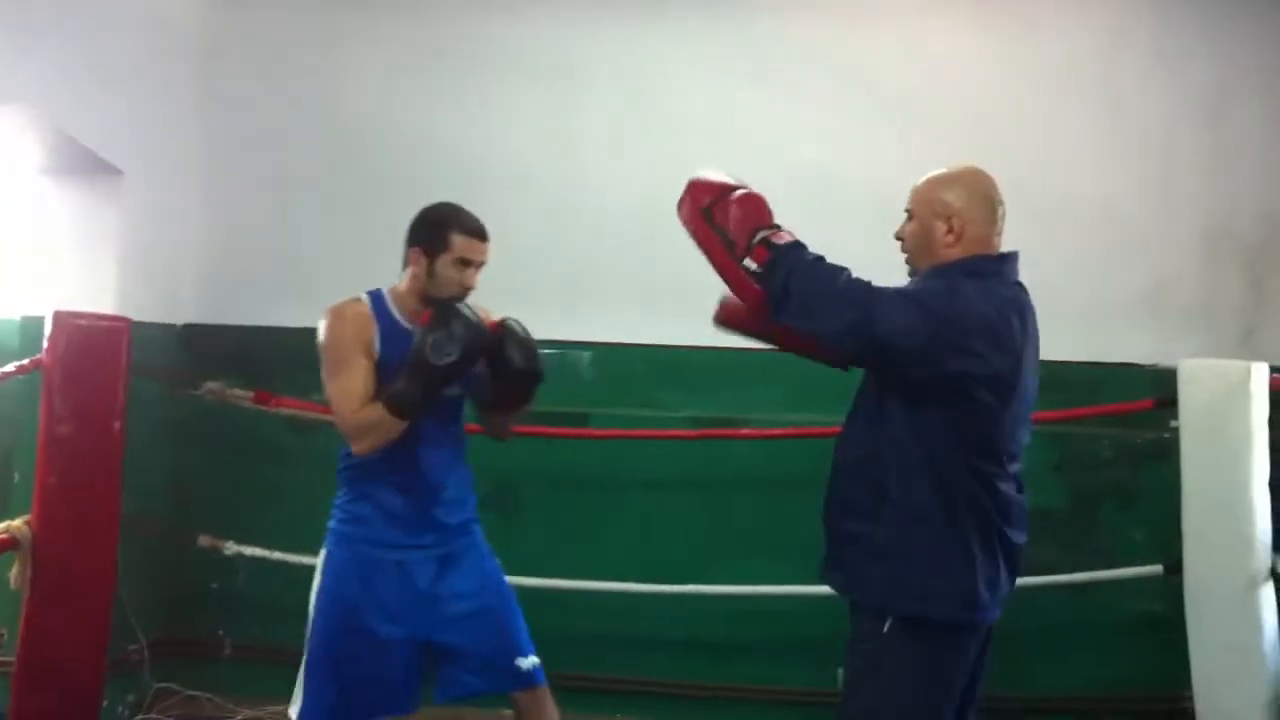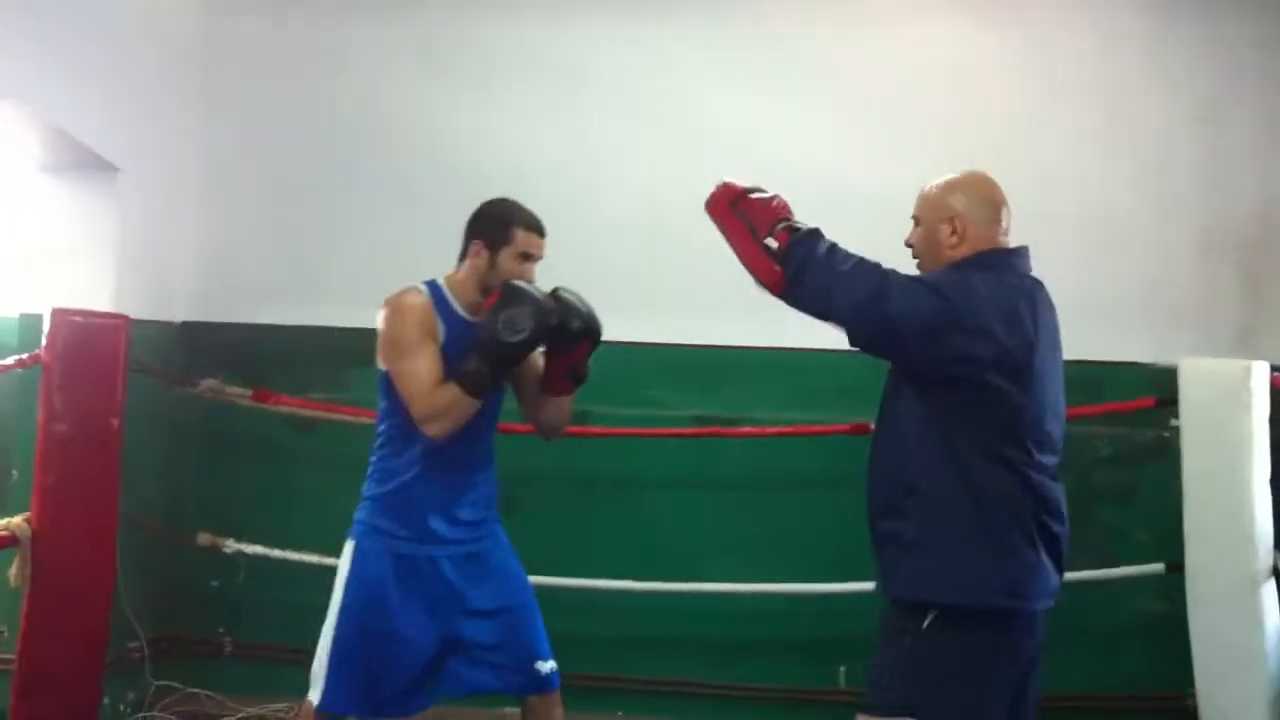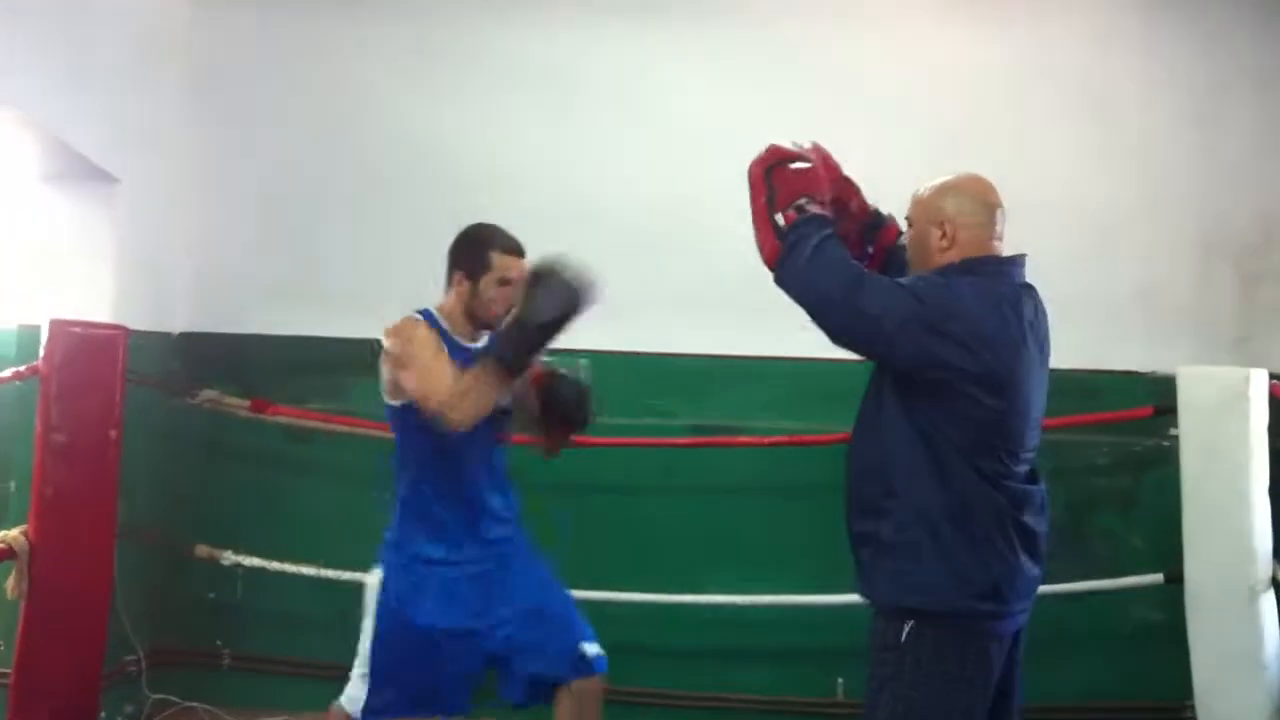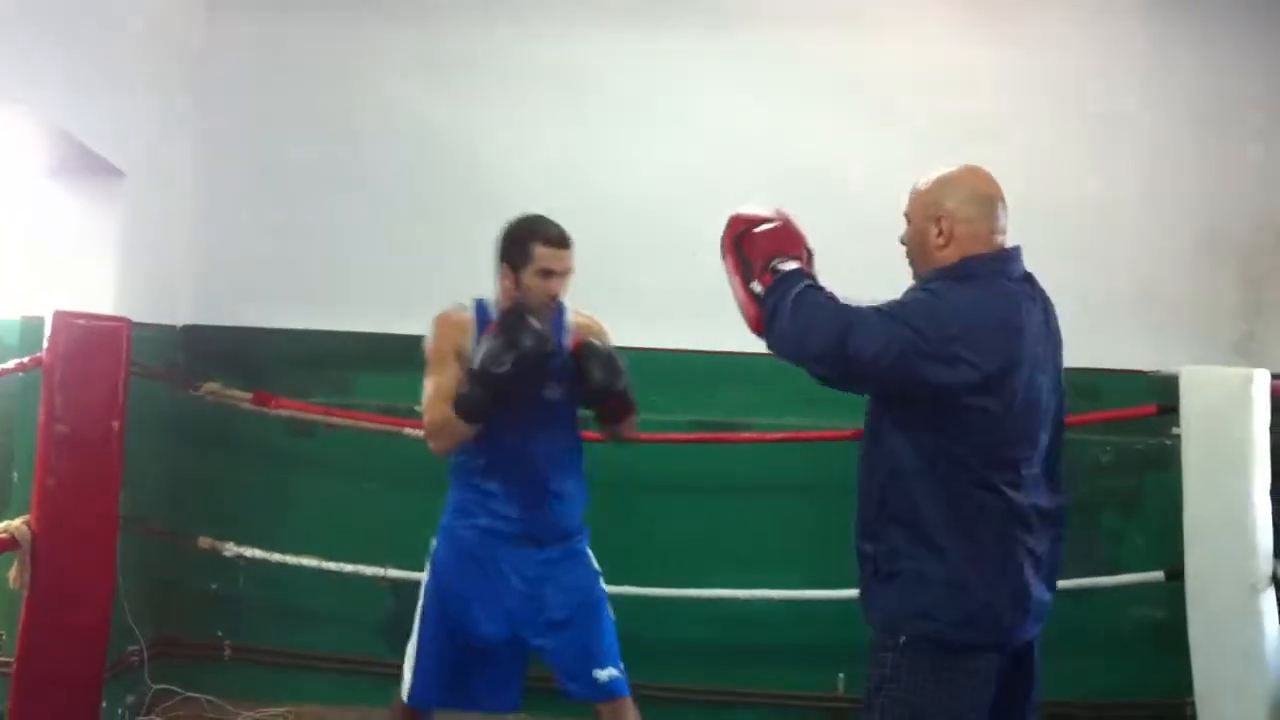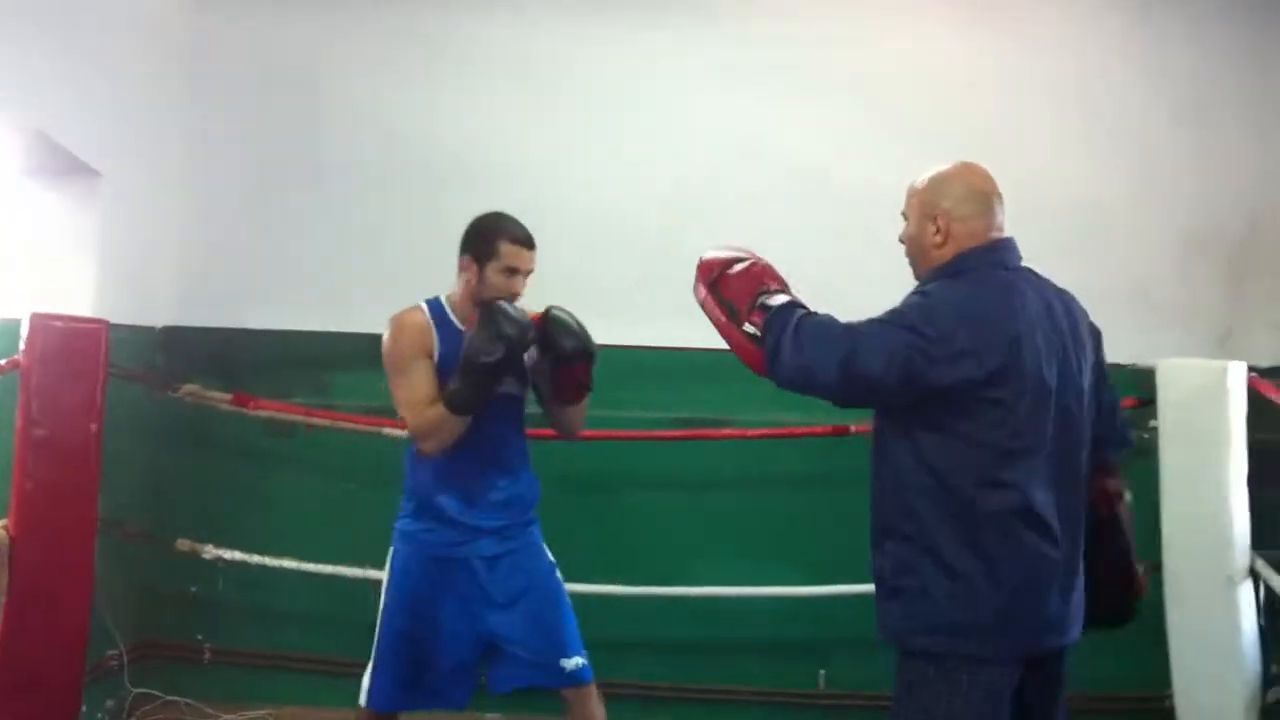
dt=0.4s
person 1, frame 1
left shoulder: (960, 313)
right shoulder: (988, 302)
left elbow: (854, 317)
right elbow: (878, 326)
left wrist: (761, 240)
left hip: (919, 577)
right hip: (957, 569)
person 1, frame 2
left shoulder: (968, 305)
right shoulder: (1015, 298)
left elbow: (861, 298)
right elbow: (896, 311)
left wrist: (781, 234)
left hip: (959, 577)
right hip: (1006, 568)
person 1, frame 3
left shoulder: (955, 311)
right shoulder: (1009, 301)
left elbow: (842, 296)
right elbow: (904, 280)
left wrist: (800, 216)
right wrist: (855, 219)
left hip: (940, 586)
right hip: (991, 576)
person 1, frame 4
left shoulder: (954, 317)
right shoulder: (1020, 298)
left elbow: (834, 342)
left wrist: (779, 272)
left hip: (942, 598)
right hip: (1010, 585)
person 1, frame 5
left shoulder: (953, 313)
right shoulder: (1062, 310)
left elbow: (845, 362)
right elbow: (1105, 442)
left wrist: (765, 306)
left hip: (964, 601)
right hip: (1044, 590)
person 2, frame 1
left shoulder: (473, 326)
right shoulder: (352, 322)
left elbow: (497, 424)
right elbow: (360, 435)
left wrist: (513, 383)
right wrist: (423, 376)
left hip: (452, 543)
right hip: (365, 546)
person 2, frame 2
left shoulder: (511, 317)
right shoulder: (409, 311)
left elbow: (549, 422)
right elbow: (433, 419)
left wrist: (566, 360)
right wrist: (492, 356)
left hip: (475, 539)
right hip: (393, 538)
person 2, frame 3
left shoulder: (503, 340)
right shoulder: (410, 340)
left elbow: (543, 439)
right elbow: (455, 413)
left wrist: (559, 411)
right wrist: (521, 339)
left hip: (500, 551)
right hip: (424, 558)
left knee: (583, 674)
person 2, frame 4
left shoulder: (582, 332)
right shoulder: (456, 328)
left elbow: (621, 430)
right elbow: (438, 437)
left wrist: (612, 393)
right wrist: (486, 382)
left hip: (557, 544)
right hip: (472, 540)
person 2, frame 5
left shoulder: (528, 328)
right shoulder: (411, 328)
left elbow: (569, 426)
right elbow: (428, 436)
left wrist: (573, 372)
right wrist: (477, 373)
left hip: (513, 538)
right hip: (431, 539)
left knee: (577, 679)
